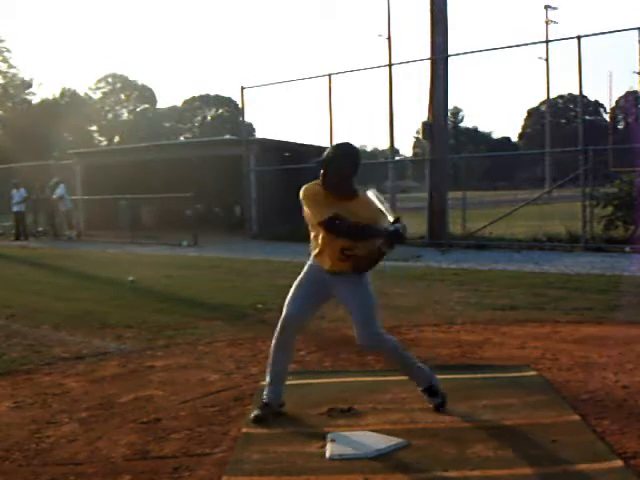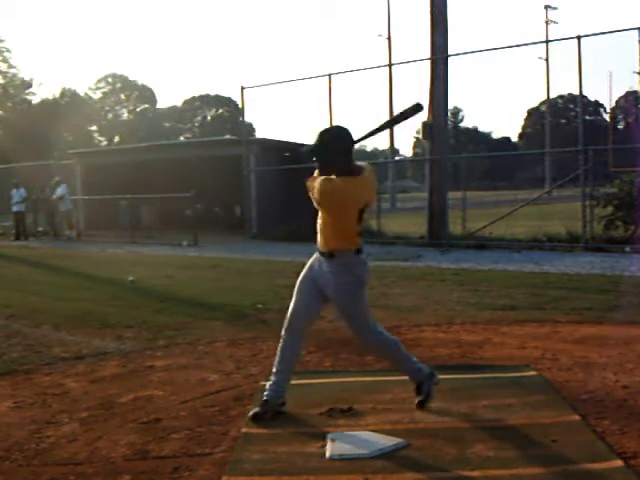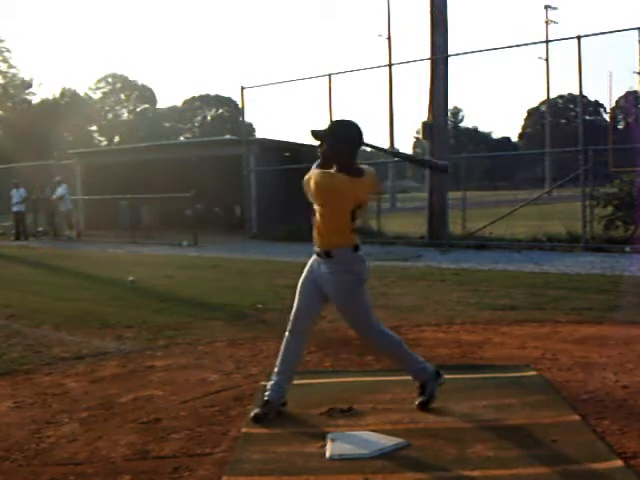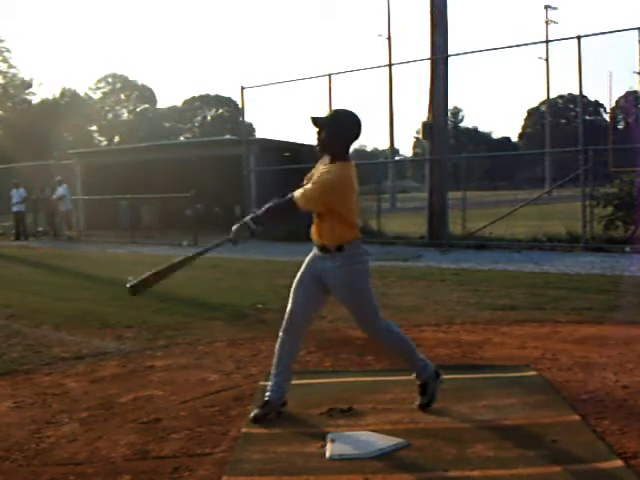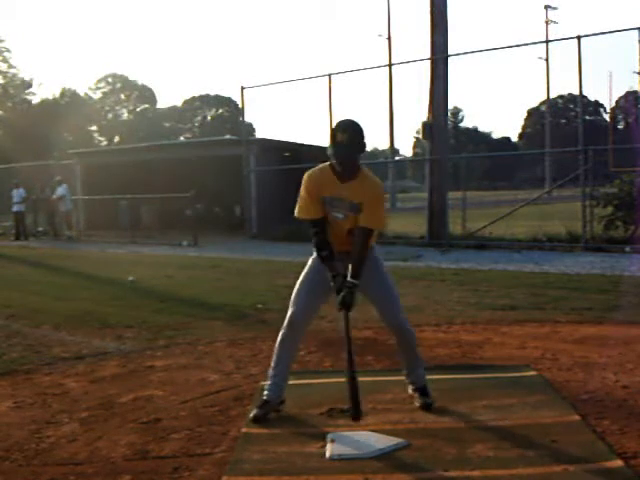
dt=0.3s
person 1, frame 1
left shoulder: (365, 207)
right shoulder: (311, 192)
left elbow: (367, 261)
right elbow: (337, 227)
left wrist: (385, 238)
right wrist: (385, 235)
left hip: (350, 276)
right hip: (318, 269)
left knee: (371, 337)
right knee: (286, 327)
left ankle: (426, 380)
right ankle: (272, 397)
person 1, frame 2
left shoulder: (333, 190)
right shoulder: (367, 172)
left elbow: (314, 185)
left wrist: (321, 173)
left hip: (344, 267)
right hip: (323, 260)
left knee: (368, 332)
right knee: (293, 325)
left ankle: (421, 375)
right ankle: (275, 395)
person 1, frame 3
left shoulder: (323, 182)
right shoulder: (368, 177)
left hip: (341, 265)
right hip: (322, 259)
left knee: (369, 330)
right knee: (296, 327)
left ankle: (426, 374)
right ankle: (275, 396)
person 1, frame 4
left shoulder: (334, 178)
right shoulder: (329, 163)
left elbow: (290, 206)
right elbow: (296, 197)
left wrist: (252, 222)
right wrist: (258, 217)
left hip: (345, 261)
right hip: (320, 255)
left knee: (375, 326)
right knee: (292, 324)
left ankle: (426, 373)
right ankle: (275, 397)
person 1, frame 5
left shoulder: (373, 187)
right shoulder: (314, 179)
left elbow: (364, 238)
right elbow: (317, 231)
left wrist: (353, 282)
right wrist: (333, 274)
left hip: (364, 258)
right hip: (326, 258)
left knee: (398, 323)
right knee: (294, 322)
left ankle: (417, 383)
right ankle: (273, 394)
